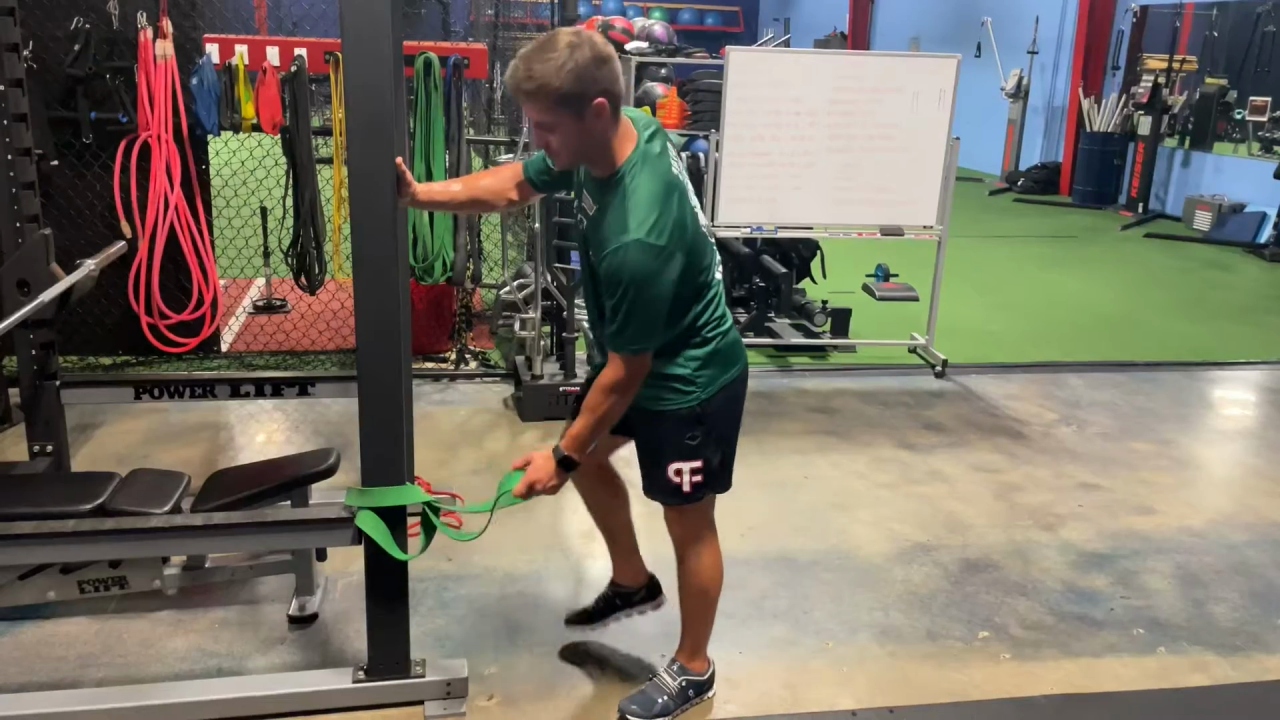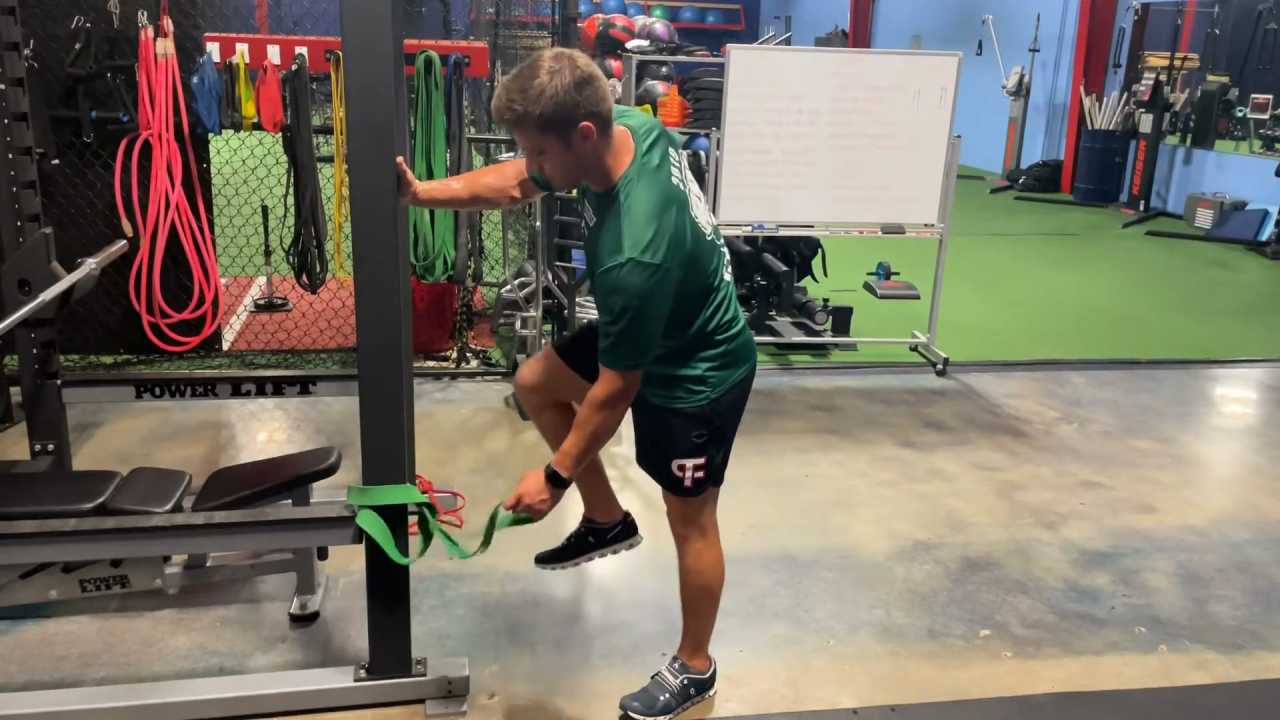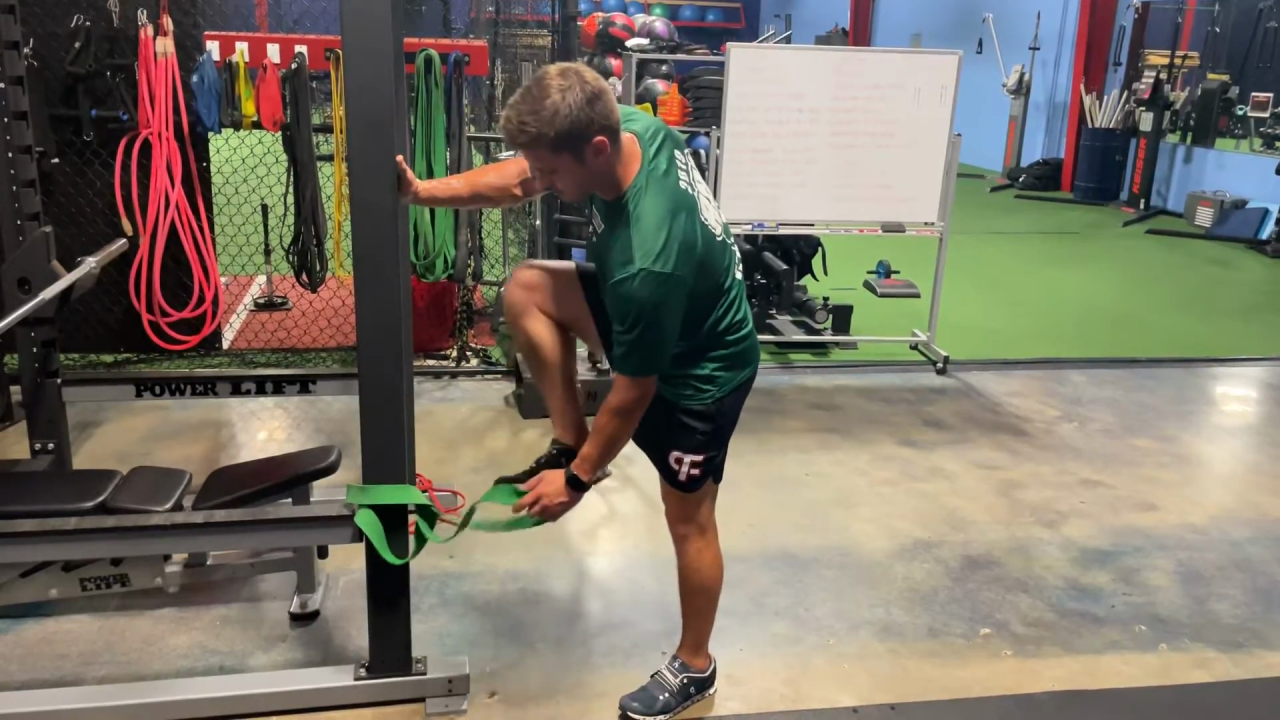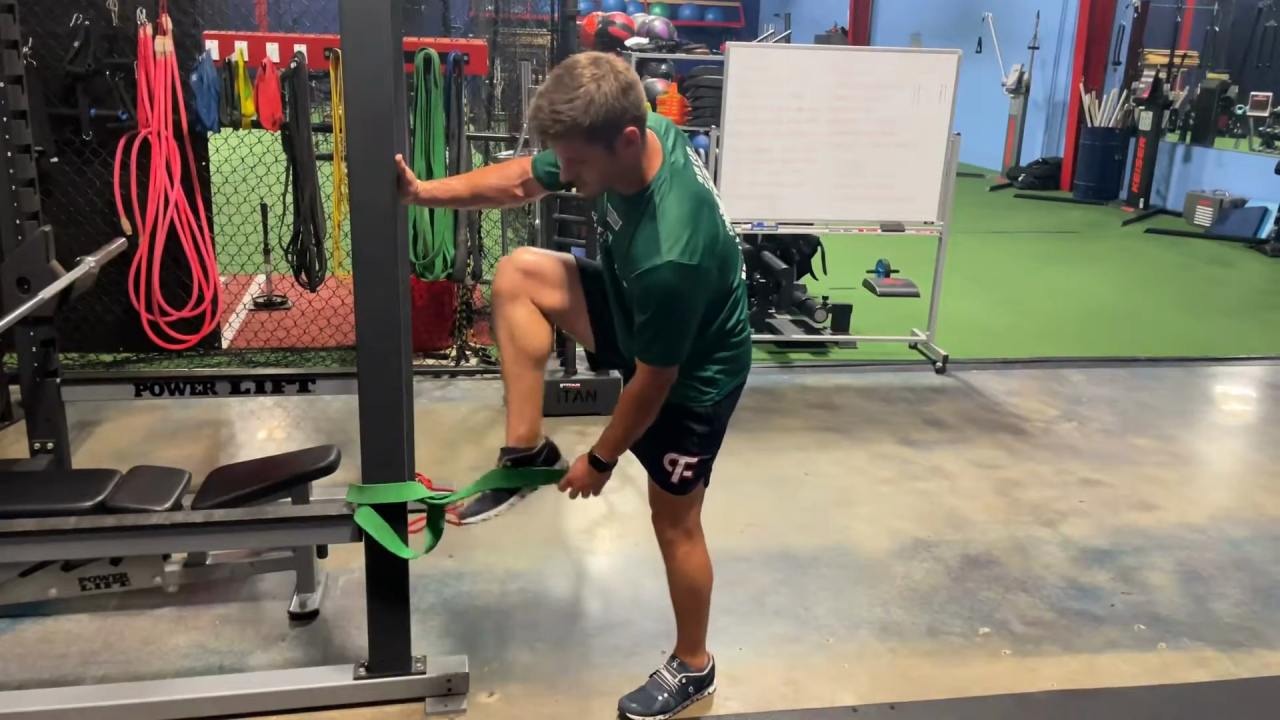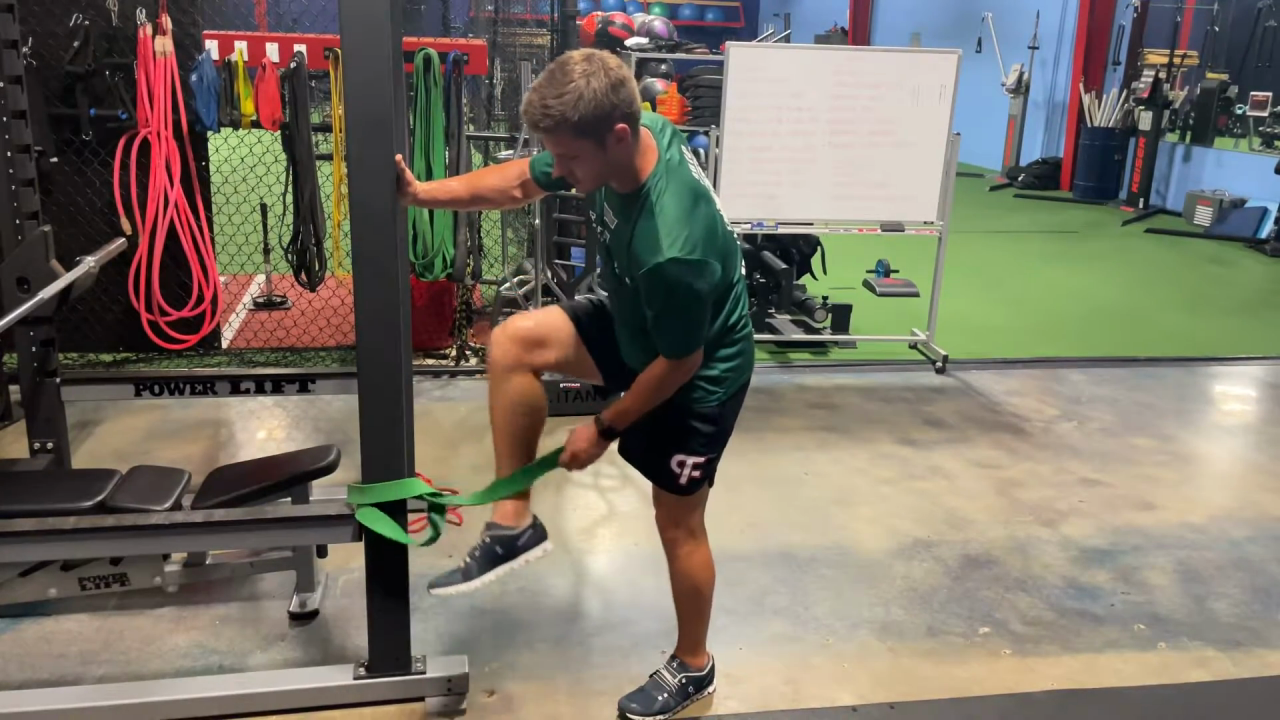
dt=0.5s
person 1, frame 1
left shoulder: (638, 238)
right shoulder: (601, 141)
left elbow: (628, 369)
right elbow: (512, 185)
left wrist: (563, 454)
right wrist: (420, 194)
left hip: (689, 379)
right hip: (640, 359)
left knee: (687, 523)
right knee: (592, 465)
right ankle: (631, 581)
person 1, frame 2
left shoulder: (634, 255)
right shoulder: (628, 126)
left elbow: (615, 389)
right elbow: (515, 184)
left wrist: (554, 476)
right wrist: (424, 192)
left hip: (697, 371)
right hip: (651, 332)
left knee: (689, 520)
right knee: (534, 383)
right ankle: (606, 519)
person 1, frame 3
left shoulder: (647, 264)
right shoulder: (631, 129)
left elbow: (631, 393)
right elbow: (516, 182)
left wrist: (577, 480)
right wrist: (423, 191)
left hip: (700, 368)
right hip: (658, 323)
left knee: (687, 518)
right knee: (525, 289)
left ankle: (694, 666)
right ankle: (568, 442)
person 1, frame 4
left shoulder: (671, 255)
right shoulder: (633, 135)
left elbow: (655, 378)
right elbow: (521, 180)
left wrist: (599, 462)
right wrist: (424, 190)
left hip: (693, 373)
right hip: (637, 315)
left knee: (673, 520)
right knee: (518, 272)
left ankle: (693, 666)
right ankle: (524, 450)
person 1, frame 5
left shoulder: (673, 249)
right shoulder: (626, 138)
left elbow: (677, 363)
right elbow: (518, 183)
left wrist: (604, 429)
right wrist: (423, 192)
left hip: (698, 376)
right hip: (636, 326)
left knee: (677, 522)
right knee: (512, 342)
left ankle: (692, 666)
right ankle: (513, 524)
